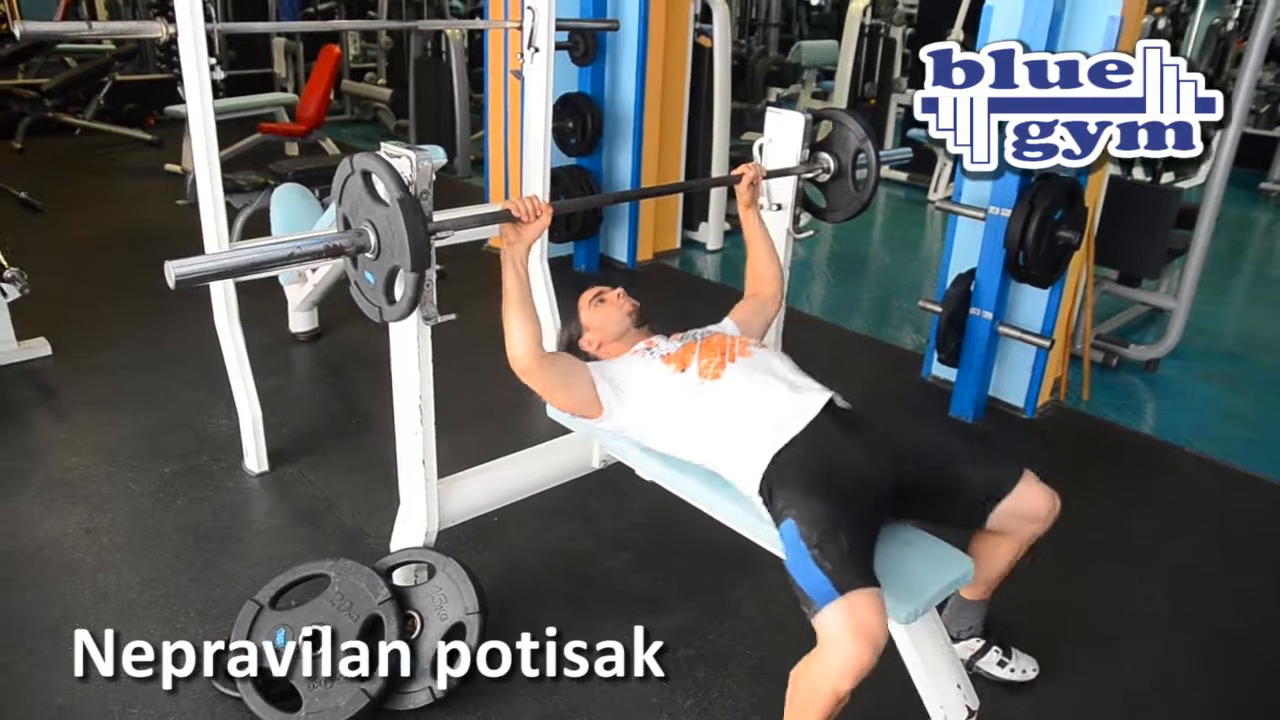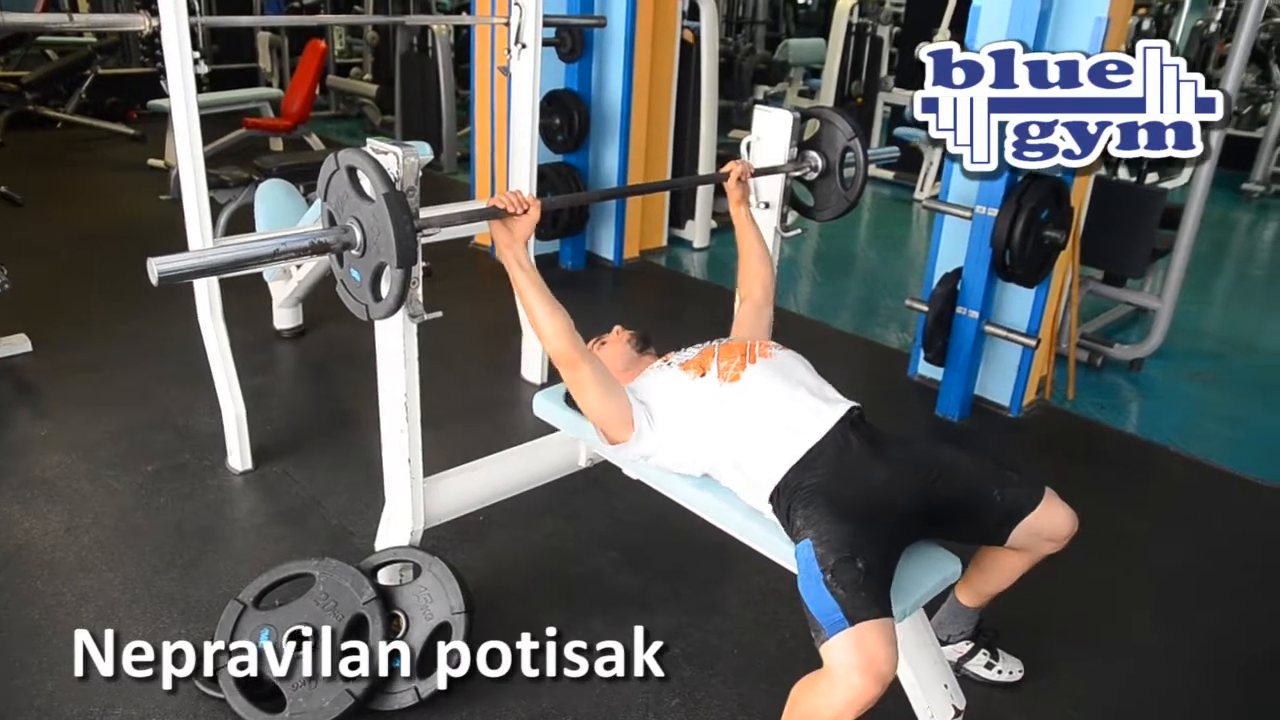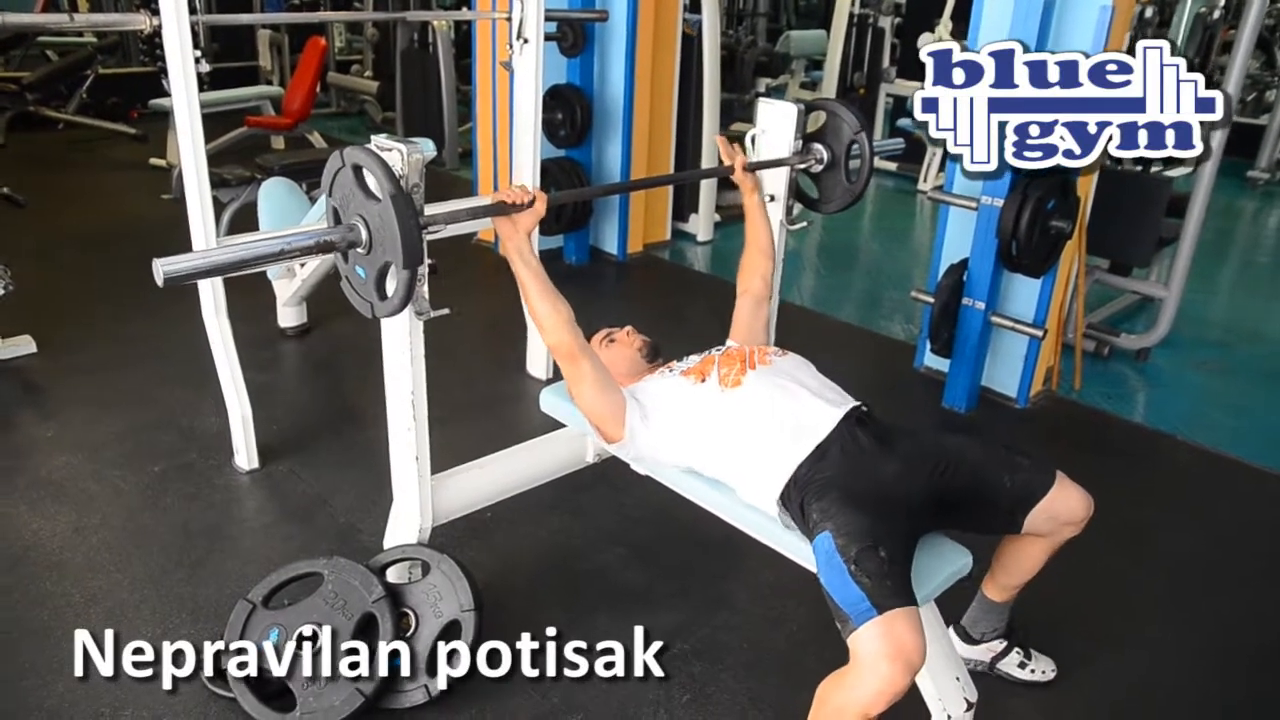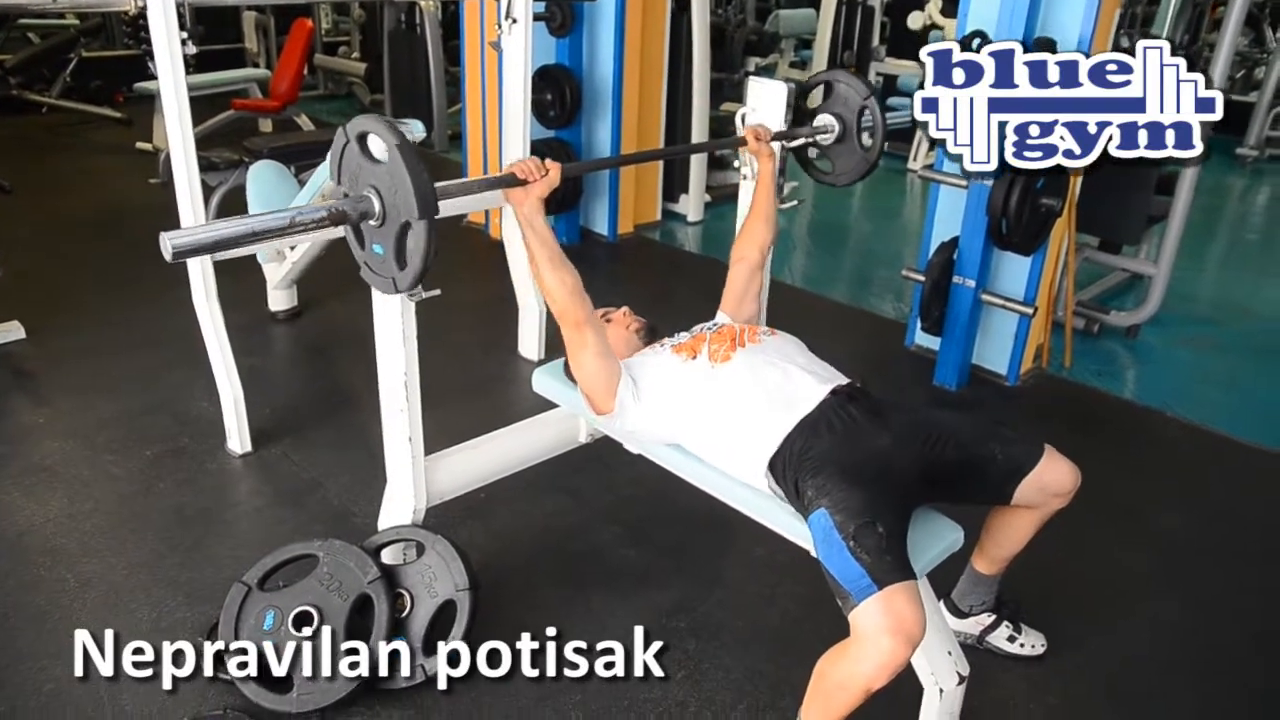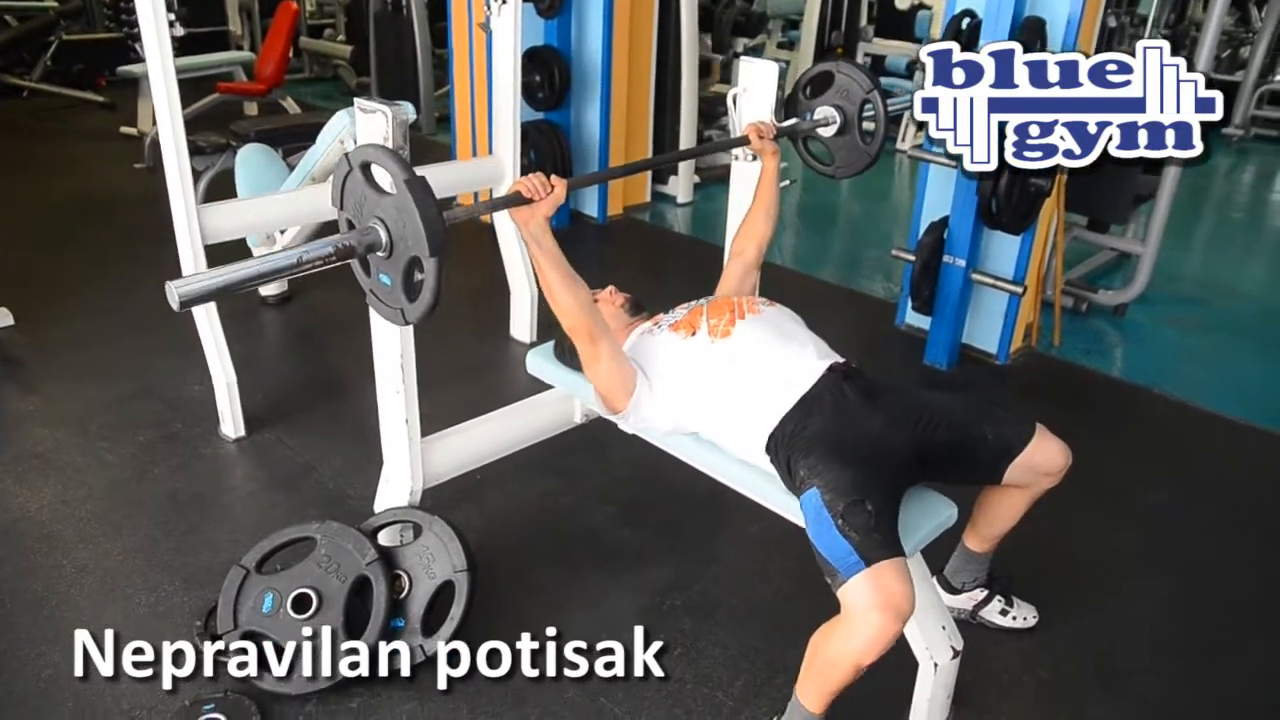
dt=1s
person 1, frame 1
left shoulder: (710, 336)
right shoulder: (614, 383)
left elbow: (769, 291)
right elbow: (529, 362)
left wrist: (747, 206)
right wrist: (515, 250)
left hip: (851, 432)
right hip: (794, 468)
left knee: (1035, 507)
right knee: (856, 643)
left ankle: (959, 630)
person 1, frame 2
left shoulder: (718, 355)
right shoulder: (633, 414)
left elbow: (758, 293)
right elbow: (567, 355)
left wrist: (739, 205)
right wrist: (512, 249)
left hip: (870, 445)
right hip: (813, 484)
left knee: (1053, 524)
left ankle: (952, 632)
person 1, frame 3
left shoulder: (723, 357)
right shoulder: (632, 414)
left elbow: (755, 288)
right elbow: (567, 351)
left wrist: (749, 191)
right wrist: (517, 243)
left hip: (877, 438)
right hip: (820, 480)
left knee: (1068, 508)
right knee: (890, 662)
left ankle: (980, 634)
person 1, frame 4
left shoulder: (716, 333)
right shoulder: (626, 391)
left elbow: (748, 259)
right elbow: (571, 316)
left wrist: (766, 165)
right wrist: (529, 209)
left hip: (869, 413)
right hip: (810, 453)
left knee: (1056, 480)
right knee: (890, 638)
left ankle: (970, 608)
person 1, frame 5
left shoulder: (699, 313)
right shoulder: (628, 380)
left elbow: (749, 249)
right elbow: (584, 332)
left wrist: (769, 159)
right wrist: (533, 227)
left hip: (864, 394)
right hip: (805, 433)
left knee: (1047, 459)
right knee: (880, 614)
left ankle: (962, 583)
